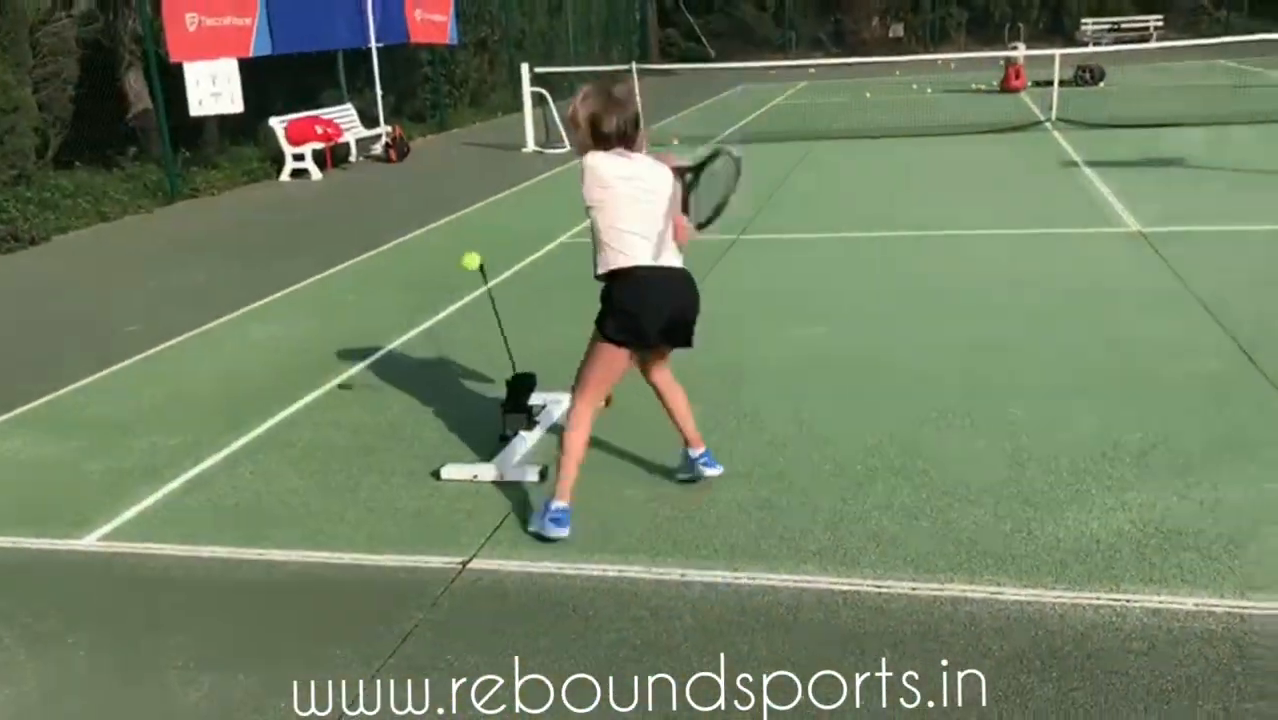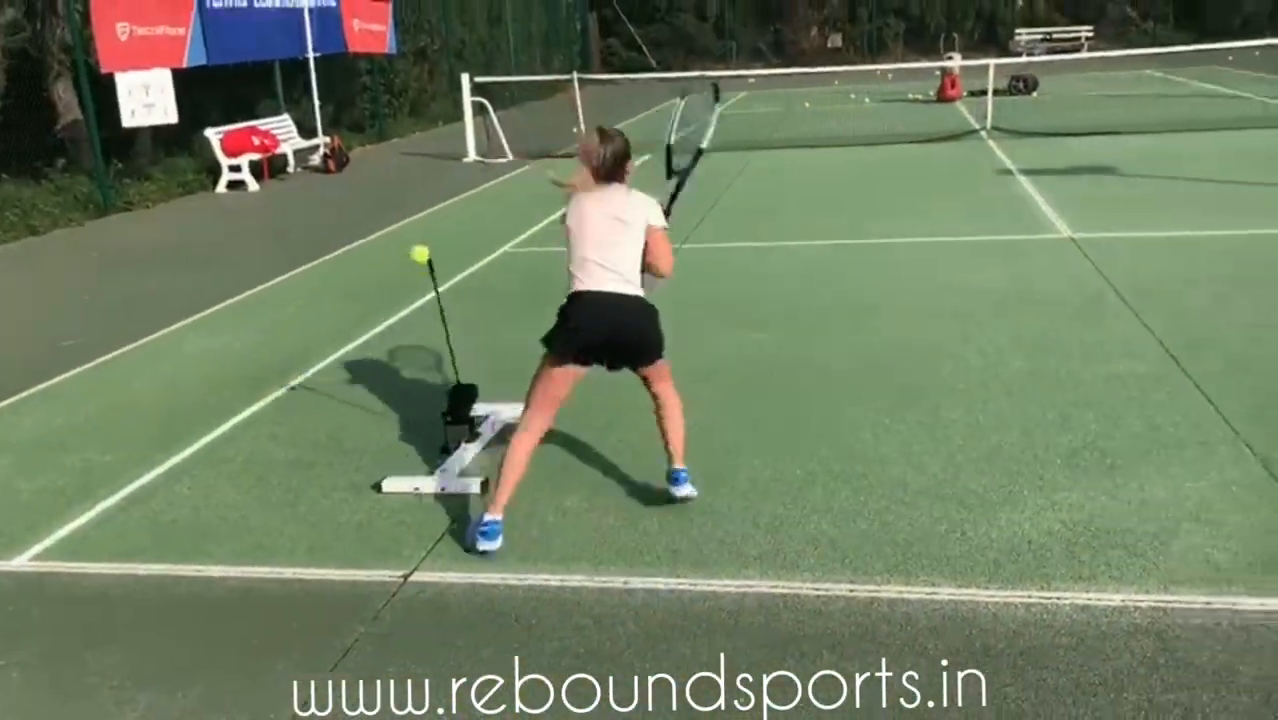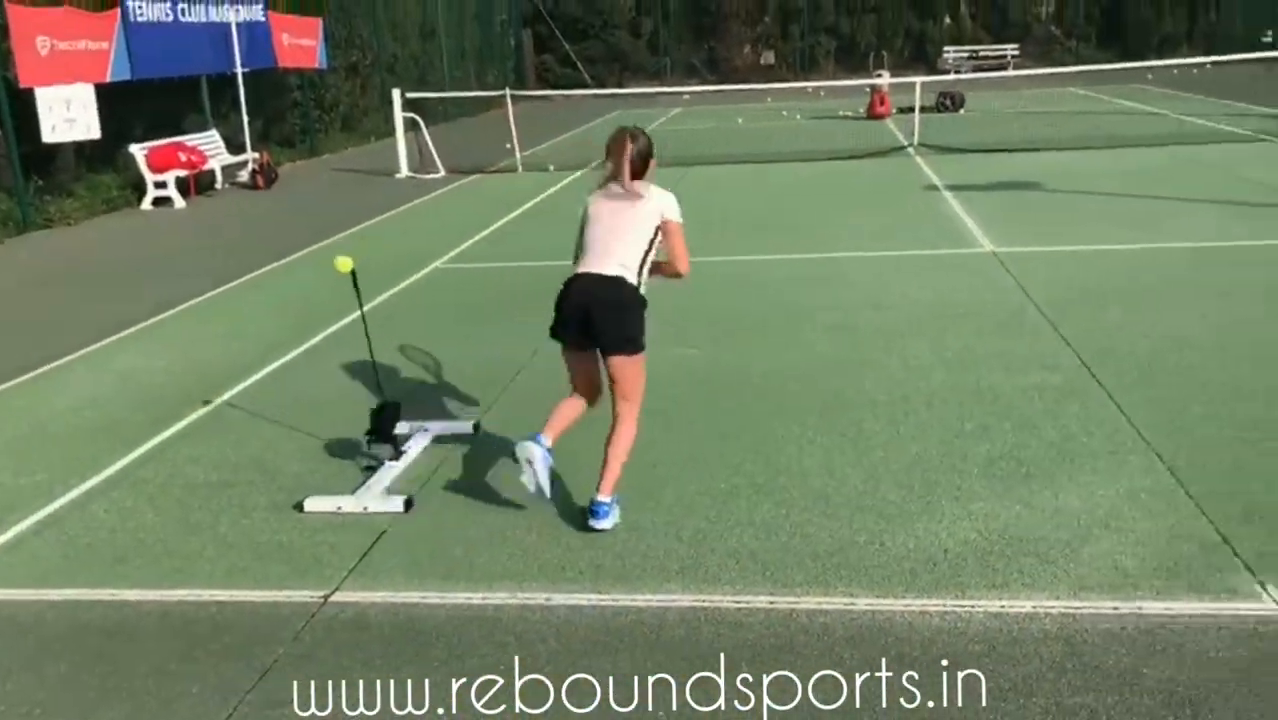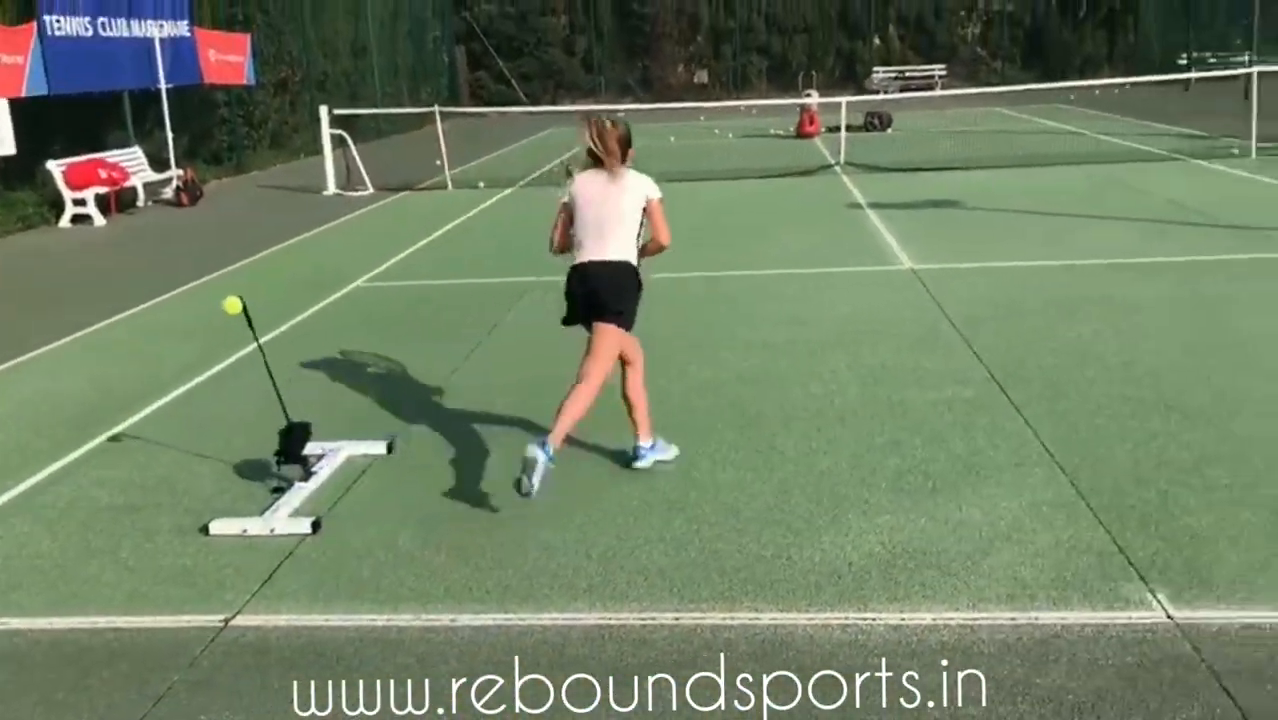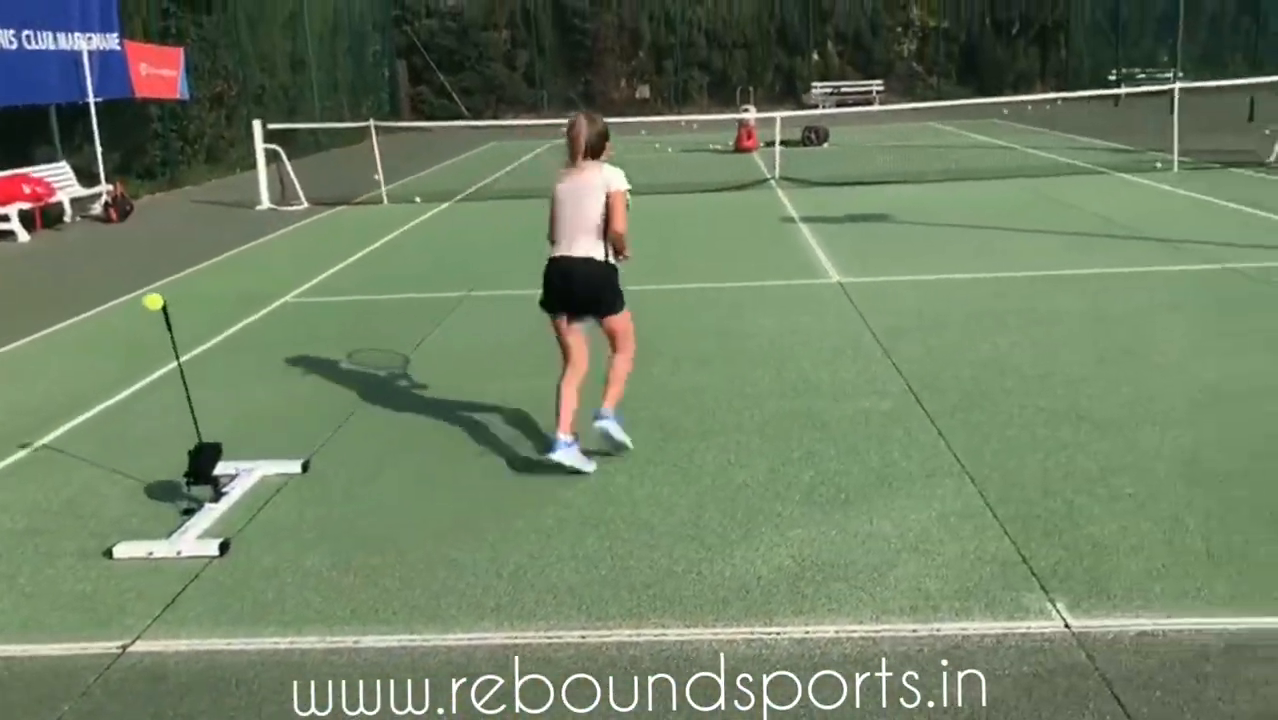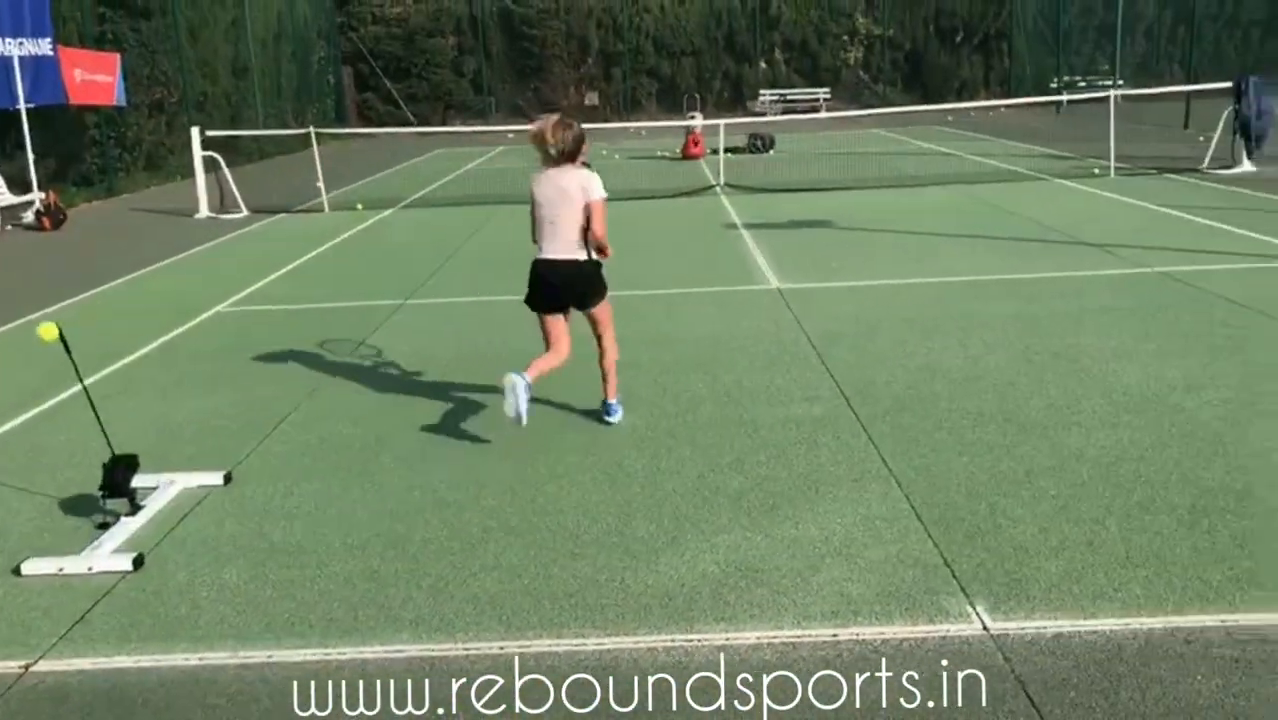
dt=0.2s
person 1, frame 1
left shoulder: (592, 165)
right shoulder: (661, 172)
left hip: (632, 290)
right hip: (679, 288)
left knee: (585, 400)
right knee: (655, 369)
left ankle: (558, 510)
right ankle: (699, 455)
person 1, frame 2
left shoulder: (578, 204)
right shoulder: (646, 205)
right elbow: (663, 268)
left hip: (583, 312)
right hip: (633, 314)
left knee: (534, 422)
right knee: (664, 389)
left ankle: (491, 521)
right ankle: (678, 475)
person 1, frame 3
left shoulder: (598, 198)
right shoulder: (663, 200)
right elbow: (680, 268)
left hip: (575, 294)
right hip: (619, 299)
left knee: (582, 394)
right knee: (627, 409)
left ankle: (540, 444)
right ankle: (603, 504)
person 1, frame 4
left shoulder: (577, 184)
right shoulder: (642, 183)
left elbow: (558, 243)
right elbow: (662, 240)
left hip: (580, 279)
right hip: (617, 280)
left knee: (633, 358)
right knee: (591, 379)
left ankle: (645, 444)
right ankle: (546, 448)
person 1, frame 5
left shoulder: (563, 180)
right shoulder: (612, 176)
right elbow: (617, 227)
right wrist: (621, 249)
left hip: (556, 273)
right hip: (595, 273)
left knee: (576, 363)
right knee: (623, 348)
left ankle: (563, 442)
right ankle: (606, 415)
person 1, frame 6
left shoulder: (539, 181)
right shoulder: (589, 180)
left elbow: (538, 232)
right elbow: (598, 235)
right wrist: (605, 248)
left hip: (544, 272)
right hip: (581, 270)
left knee: (558, 351)
right knee: (605, 334)
left ankle: (523, 379)
right ankle: (611, 404)
